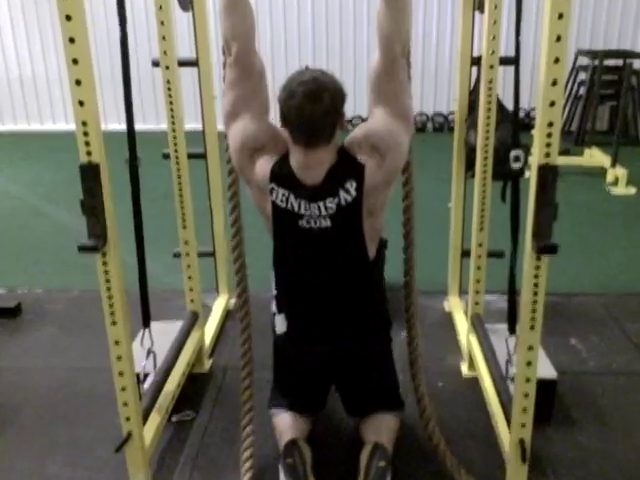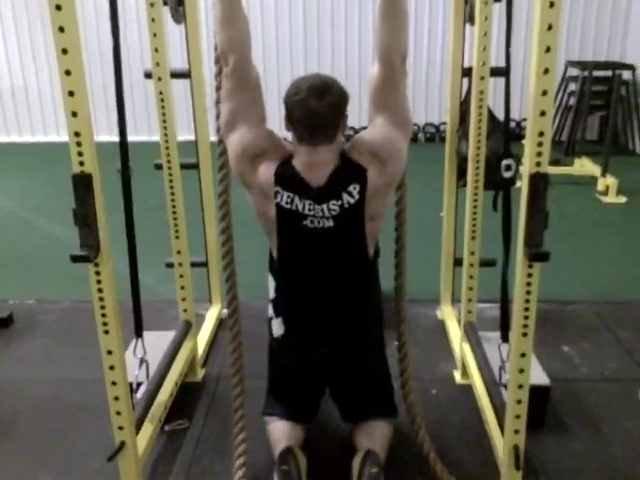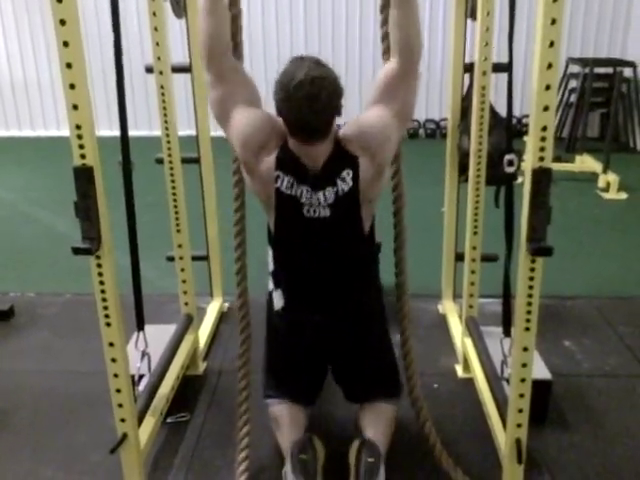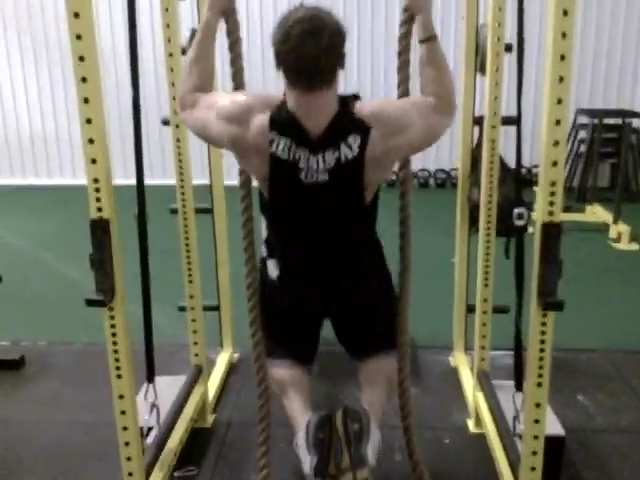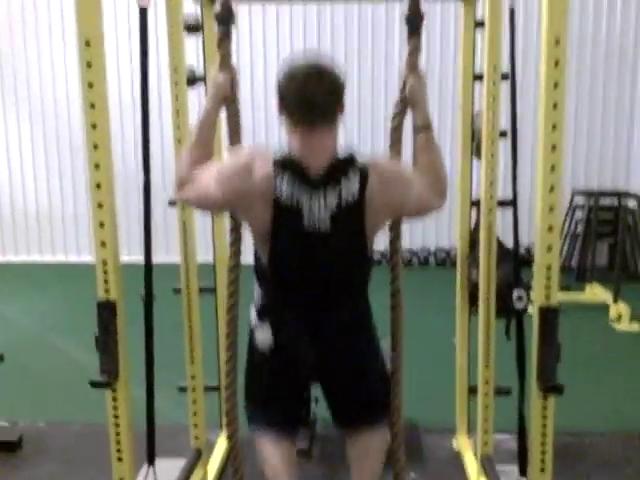
dt=0.5s
person 1, frame 1
left shoulder: (261, 167)
right shoulder: (372, 166)
left elbow: (239, 54)
right elbow: (392, 54)
left hip: (295, 329)
right hip: (363, 329)
left knee: (290, 406)
right knee: (380, 407)
person 1, frame 2
left shoulder: (262, 172)
right shoulder: (374, 170)
left elbow: (235, 64)
right elbow: (391, 64)
left hip: (292, 332)
right hip: (358, 331)
left knee: (284, 413)
right knee: (374, 414)
person 1, frame 3
left shoulder: (260, 154)
right shoulder: (367, 152)
left elbow: (217, 61)
right elbow: (406, 61)
left hip: (292, 309)
right hip: (359, 308)
left knee: (284, 396)
right knee: (379, 394)
person 1, frame 4
left shoulder: (250, 123)
right shoulder: (379, 126)
left elbow: (187, 102)
right elbow: (443, 108)
left hip: (288, 272)
right hip: (359, 273)
left knee: (284, 356)
right knee: (380, 348)
left ankle: (305, 425)
right ankle: (366, 421)
person 1, frame 5
left shoulder: (251, 174)
right shoulder: (377, 181)
left elbow: (185, 184)
right elbow: (436, 192)
left wrist: (214, 103)
right wrist: (420, 113)
left hip: (280, 337)
right hip: (349, 336)
left knee: (271, 427)
right knee: (370, 422)
